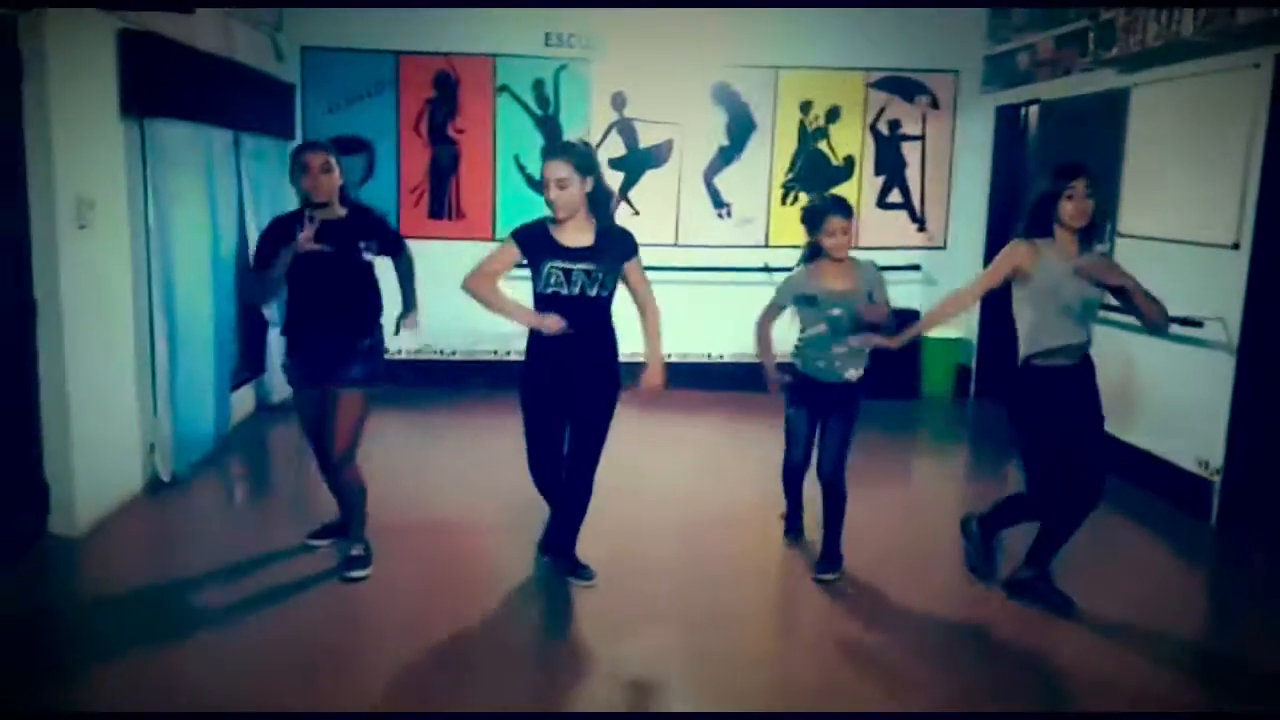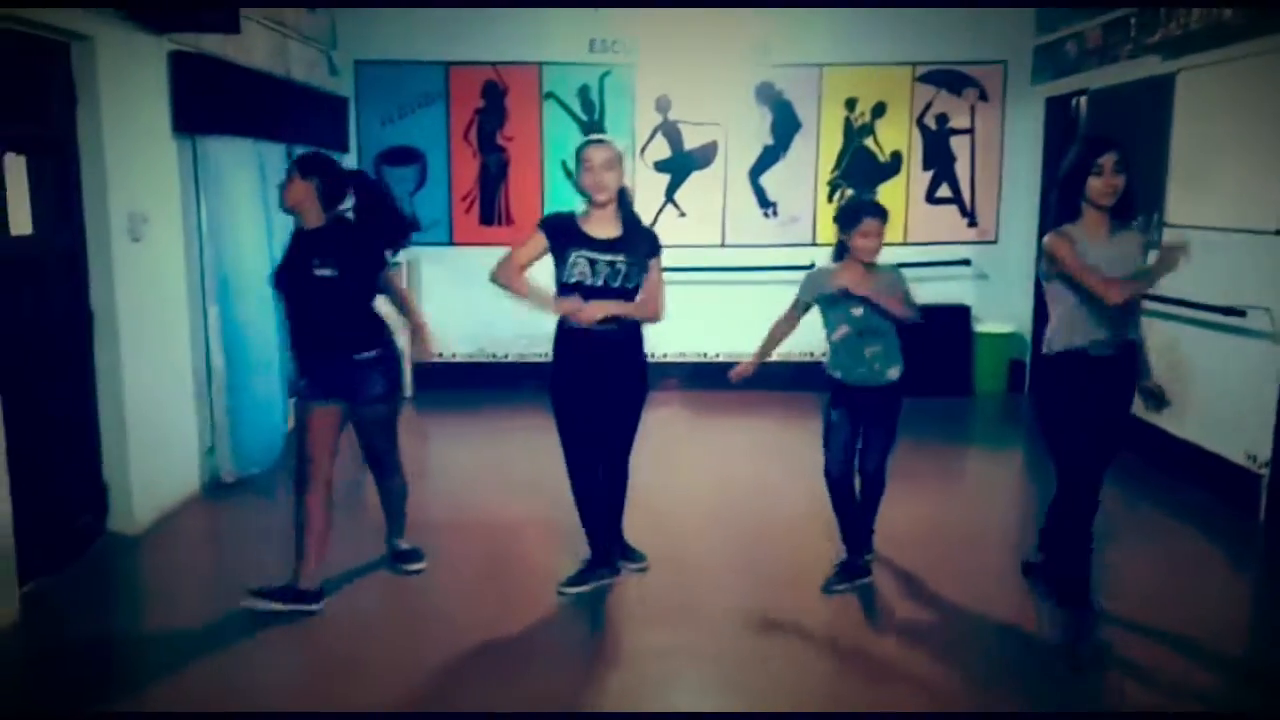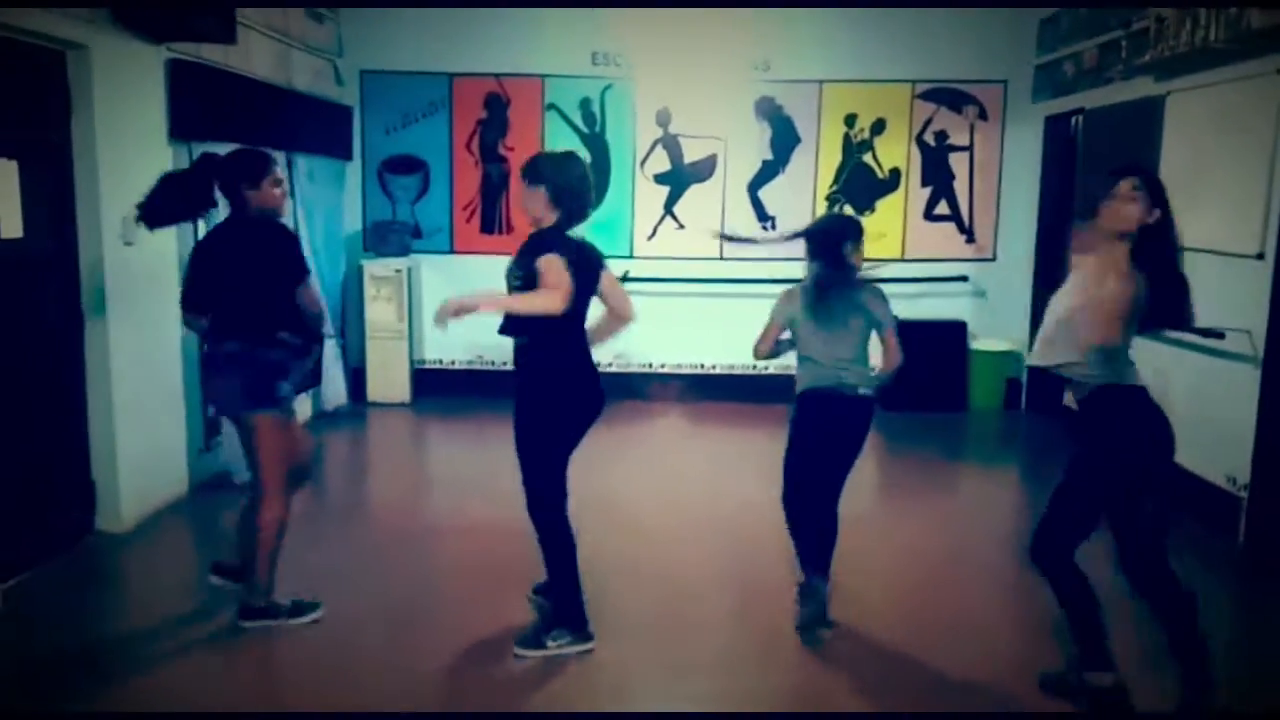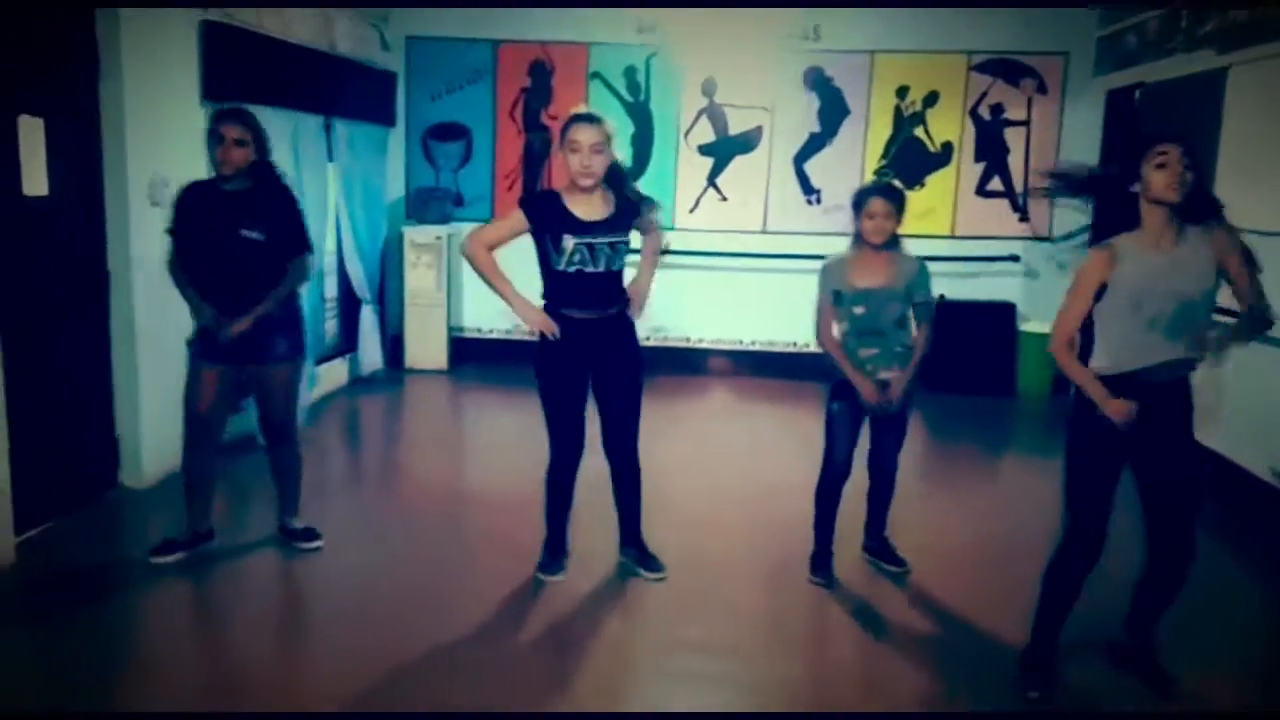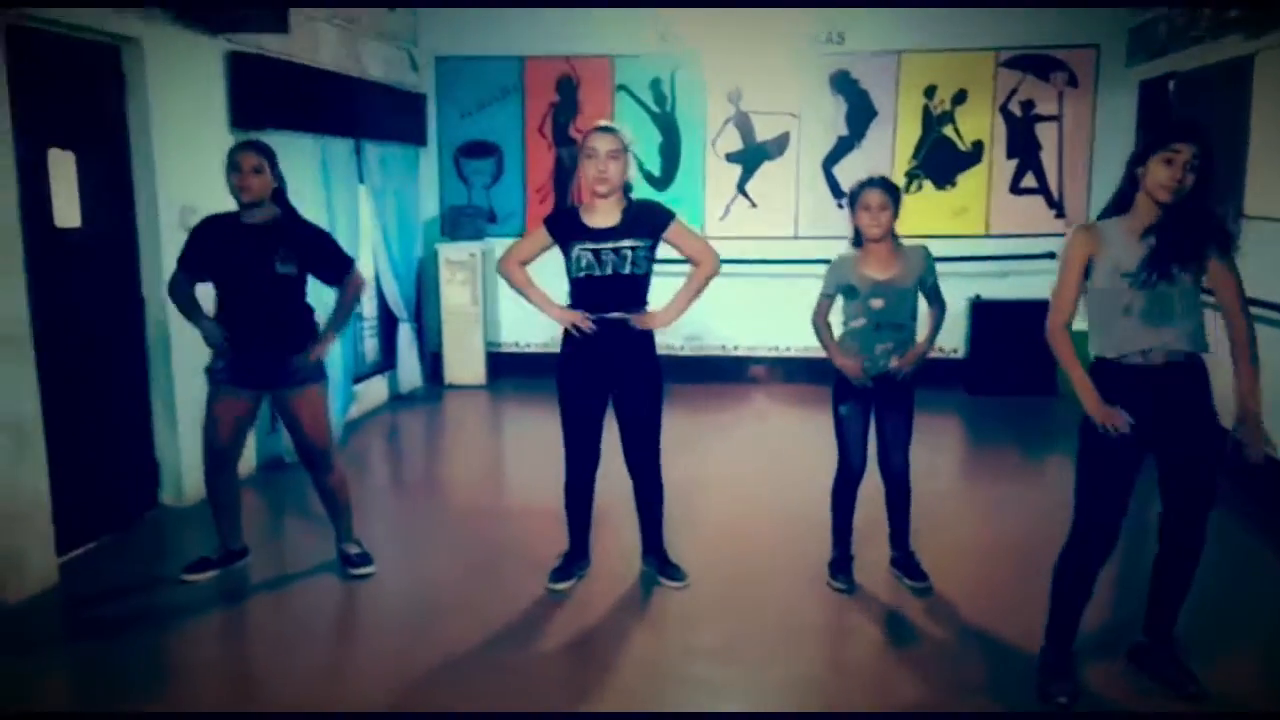
dt=0.7s
person 1, frame 1
left shoulder: (1101, 263)
right shoulder: (1025, 252)
left elbow: (1159, 321)
right elbow: (965, 297)
left wrist: (1123, 282)
right wrist: (905, 336)
left hip: (1080, 382)
right hip: (1036, 383)
left knee: (1088, 490)
right knee: (1048, 496)
left ankle: (1033, 572)
right ankle: (981, 527)
person 1, frame 2
left shoulder: (1133, 239)
right shoulder: (1060, 241)
right elbow: (1110, 293)
left wrist: (1143, 374)
right wrist: (1161, 268)
left hip: (1113, 373)
right hip: (1066, 375)
left knee: (1080, 487)
right knee: (1080, 492)
left ankle: (1047, 563)
right ankle: (1075, 606)
person 1, frame 3
left shoulder: (1122, 276)
right shoulder: (1089, 266)
left elbow: (1098, 340)
left wrist: (1095, 263)
left hip: (1126, 426)
right hip: (1099, 425)
left knee: (1144, 567)
right knee: (1048, 548)
left ankle: (1196, 675)
right ankle: (1096, 670)
person 1, frame 4
left shoulder: (1215, 241)
right shoulder: (1108, 256)
left elbow: (1258, 314)
right elbow: (1061, 343)
left wrist: (1225, 335)
right wrist: (1102, 398)
left hip: (1169, 409)
right hip: (1102, 409)
left knee: (1176, 548)
right knee: (1084, 541)
left ankle: (1135, 642)
right ankle: (1039, 650)
person 1, frame 5
left shoulder: (1200, 239)
right shoulder: (1091, 237)
left elbow: (1238, 321)
right elbow: (1056, 326)
left wrist: (1249, 409)
right wrist: (1093, 402)
left hip: (1189, 394)
right hip: (1119, 391)
left knee: (1185, 534)
right knee: (1094, 533)
left ankle: (1156, 644)
right ankle: (1056, 653)
person 2, frame 1
left shoulder: (618, 240)
right shoulder: (533, 235)
left elbow: (645, 301)
right elbow: (474, 281)
left wrist: (654, 360)
right wrist: (529, 317)
left hip: (597, 364)
right hip: (545, 363)
left knee: (582, 464)
right knee: (543, 462)
left ankle: (564, 548)
right ankle: (558, 521)
person 2, frame 2
left shoulder: (643, 239)
right shoulder: (558, 227)
left elbow: (653, 310)
right elbow: (502, 273)
left wrist: (609, 307)
right wrist: (553, 301)
left hip: (624, 362)
right hip: (572, 361)
left knee: (614, 458)
right knee: (582, 462)
left ankle: (615, 539)
right ankle: (602, 557)
person 2, frame 3
left shoulder: (544, 242)
right shoulder: (586, 251)
left elbow: (556, 300)
right elbow: (622, 312)
left wrist: (480, 301)
left hip: (548, 385)
right hip: (578, 382)
left knee: (545, 500)
right knee: (544, 489)
left ankle: (571, 623)
right ankle: (562, 583)
person 2, frame 4
left shoulder: (628, 203)
right shoulder: (541, 206)
left elbow: (654, 234)
right elbow: (475, 246)
left wrist: (642, 282)
right wrist: (520, 305)
left hip: (616, 339)
right hip: (561, 341)
left knee: (623, 449)
right knee: (565, 451)
left ankle: (633, 543)
right ankle: (555, 545)
person 2, frame 5
left shoulder: (649, 216)
right shoulder: (563, 222)
left elbow: (708, 260)
right elbow: (509, 263)
left wrist: (671, 313)
right wrist: (553, 309)
left hip: (634, 348)
right hip: (582, 350)
left knee: (644, 459)
right knee: (580, 460)
left ankle: (654, 553)
right ankle: (577, 554)
person 3, frame 1
left shoulder: (367, 224)
right shoulder: (283, 231)
left elbow: (401, 254)
right elbow: (263, 293)
left wrist: (410, 306)
right wrist: (291, 253)
left hip: (356, 353)
right hip: (304, 352)
left knee: (340, 455)
right knee: (321, 449)
left ankle: (357, 540)
right ankle: (347, 517)
person 3, frame 2
left shoulder: (346, 235)
right shoulder: (299, 239)
left elbow: (391, 281)
left wrist: (418, 328)
left hip: (368, 365)
right hip: (318, 372)
left knee: (384, 461)
right knee: (311, 472)
left ankle: (398, 541)
right ankle: (305, 585)
person 3, frame 3
left shoulder: (209, 246)
right shoulder: (273, 236)
left elbow: (194, 318)
right elbow: (310, 306)
right wrist: (311, 342)
left hip: (224, 369)
right hip: (261, 372)
left knee: (296, 463)
right knee: (273, 485)
left ankle: (244, 564)
right ankle: (259, 601)
person 3, frame 4
left shoulder: (274, 199)
right shoulder: (193, 198)
left elbow: (300, 268)
right elbow: (177, 260)
left wrist: (250, 317)
right wrist: (197, 302)
left hip: (272, 331)
right hip: (212, 333)
left knee: (280, 431)
right knee: (199, 433)
left ankle: (290, 519)
right ankle: (198, 529)
person 3, frame 5
left shoulder: (300, 234)
right shoulder: (211, 232)
left elbow: (353, 284)
right elbow: (179, 284)
left wrist: (326, 338)
right wrist: (204, 323)
left hip: (294, 359)
right hip: (235, 359)
left knee: (318, 456)
right knee: (218, 457)
left ankle: (348, 542)
right ankle: (231, 547)
person 4, frame 1
left shoulder: (868, 273)
right shoulder: (798, 281)
left elbow: (886, 320)
right elbow: (764, 322)
left wrist: (877, 318)
right wrist: (769, 368)
left hip: (845, 387)
right hip: (804, 382)
left knee: (831, 470)
right knee: (795, 463)
left ankle: (831, 550)
right ankle: (794, 515)
person 4, frame 2
left shoulder: (890, 276)
right shoulder: (820, 279)
left elbow: (913, 317)
right elbow: (787, 322)
left wrist: (871, 293)
right wrist: (754, 361)
left hip: (885, 389)
right hip: (843, 389)
left knee: (873, 473)
right knee: (837, 473)
left ankle: (864, 536)
right ankle: (856, 559)
person 4, frame 3
left shoulder: (794, 298)
right shoulder: (870, 296)
left elbow: (764, 351)
right elbow: (894, 358)
left hip: (814, 405)
right hip: (857, 408)
left knee: (797, 495)
right knee: (825, 498)
left ankle: (814, 579)
right ankle: (816, 581)
person 4, frame 4
left shoulder: (912, 270)
right shoulder: (835, 269)
left elbow: (924, 329)
right elbow: (824, 331)
left wrist: (905, 379)
right wrist: (857, 379)
left hip: (893, 385)
right hip: (847, 383)
left knee: (884, 468)
right knee: (835, 467)
left ankle: (875, 540)
right ankle: (821, 551)
person 4, frame 5
left shoulder: (918, 258)
right shoulder: (843, 265)
left elbow: (937, 305)
right elbow: (819, 318)
left wrist: (924, 347)
right wrist: (837, 356)
left hip: (897, 379)
right hip: (853, 379)
left knee: (897, 469)
right knee: (851, 467)
left ankle: (901, 553)
right ankle: (840, 556)
